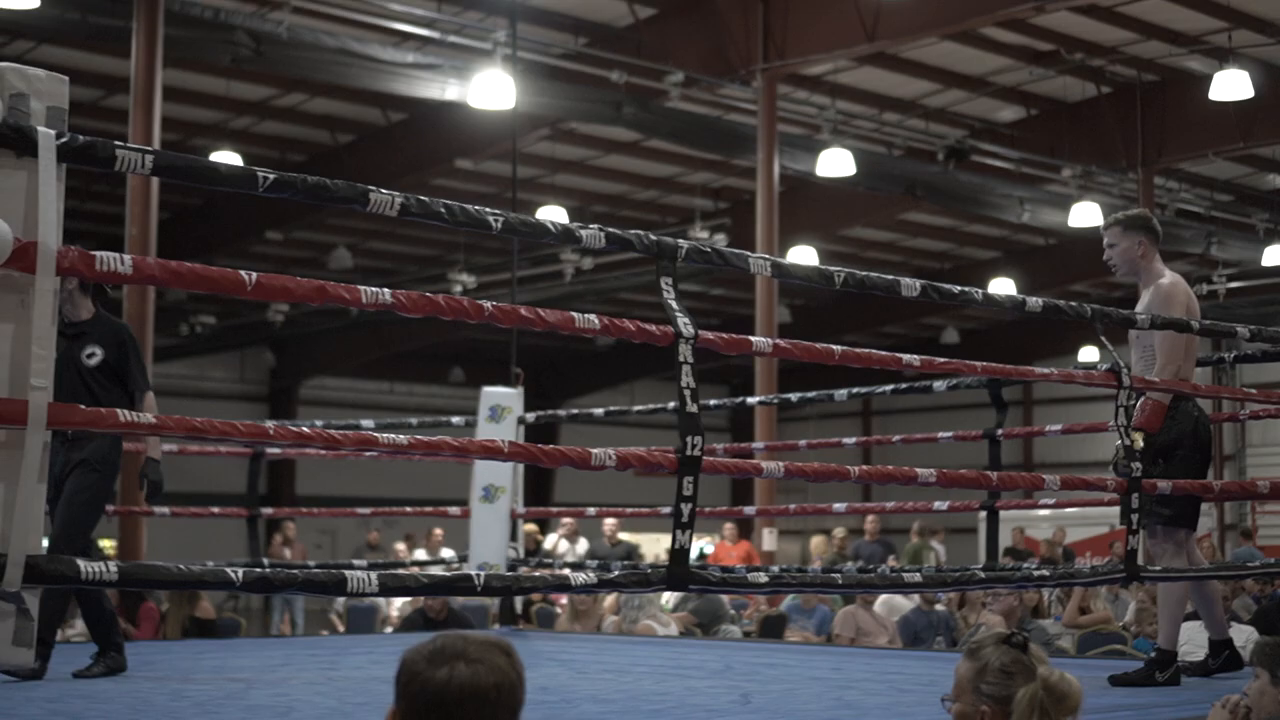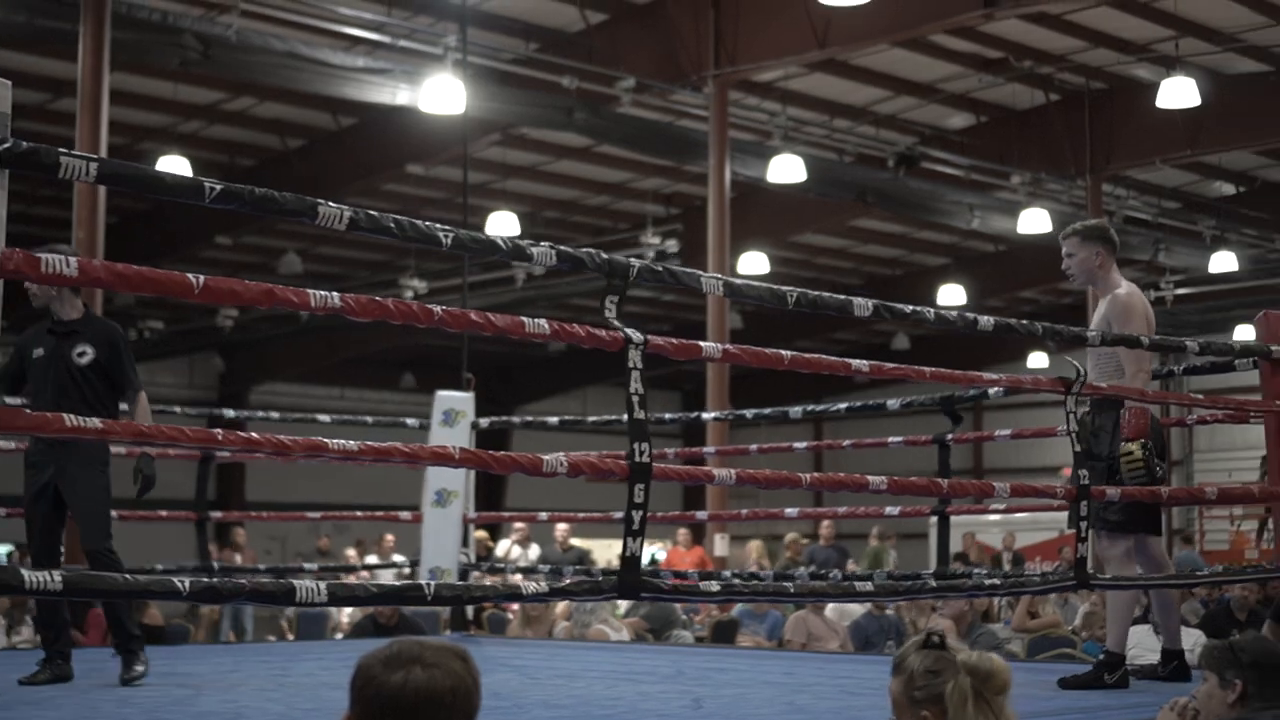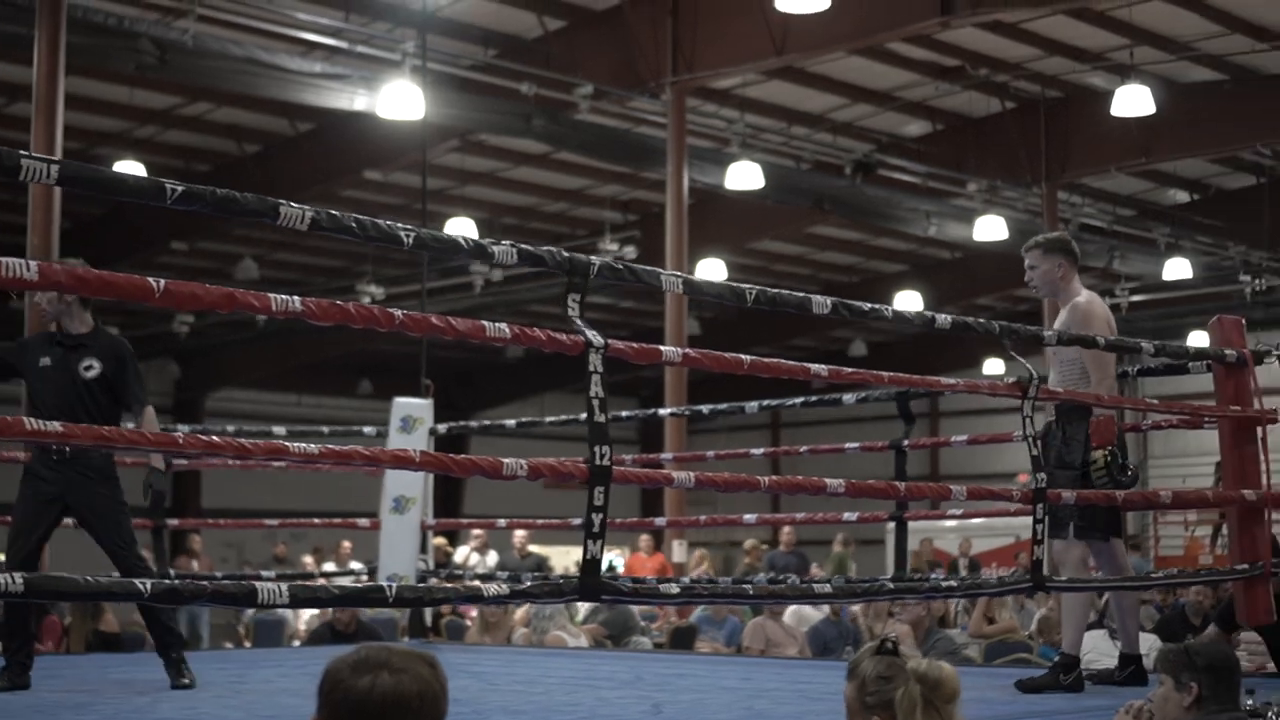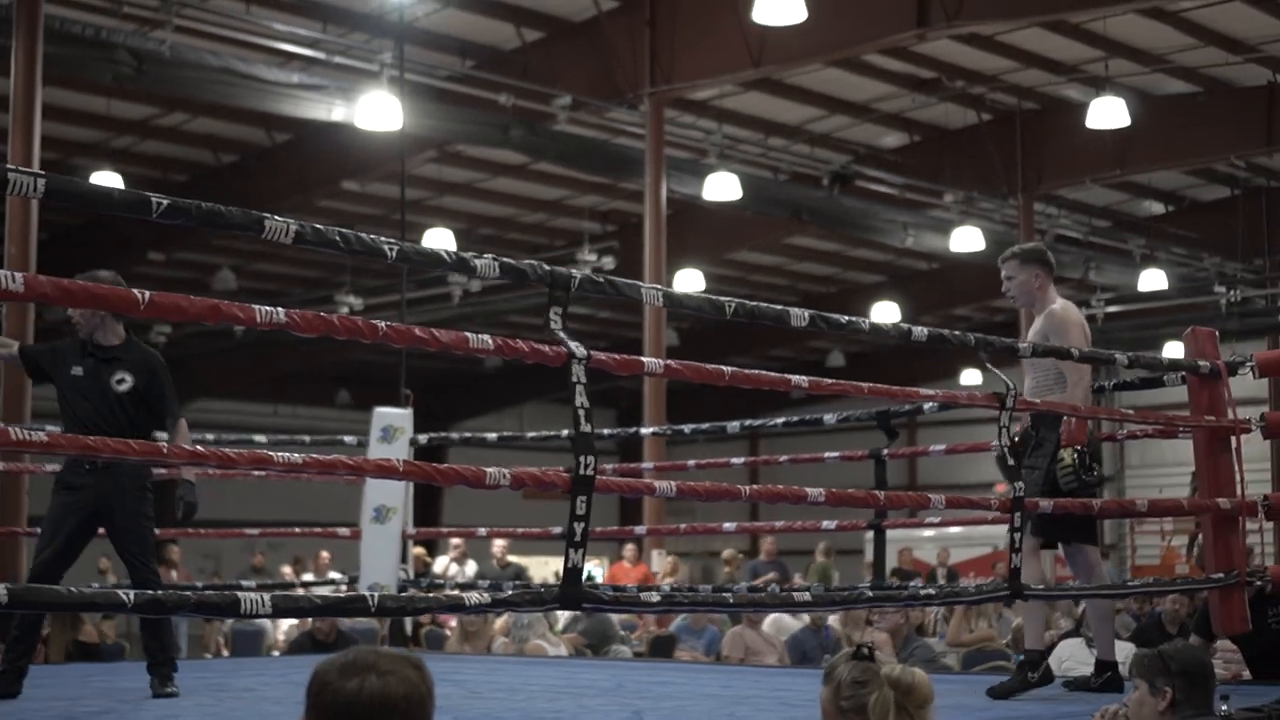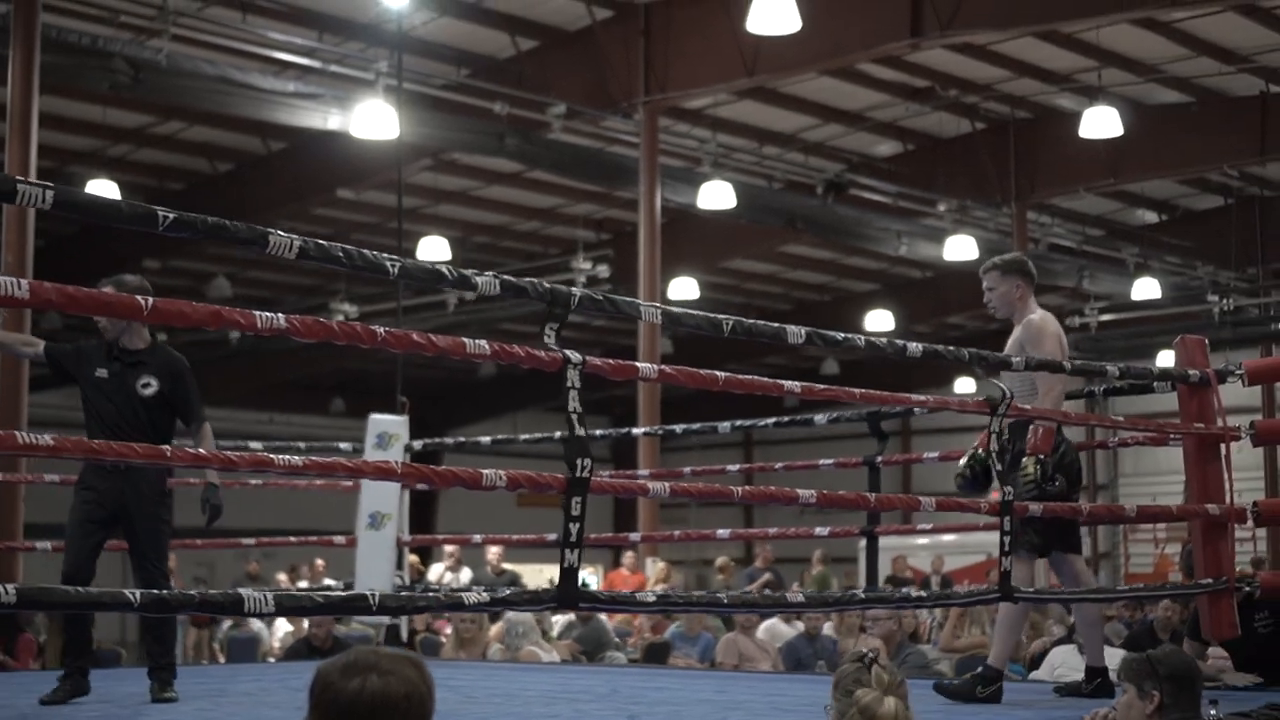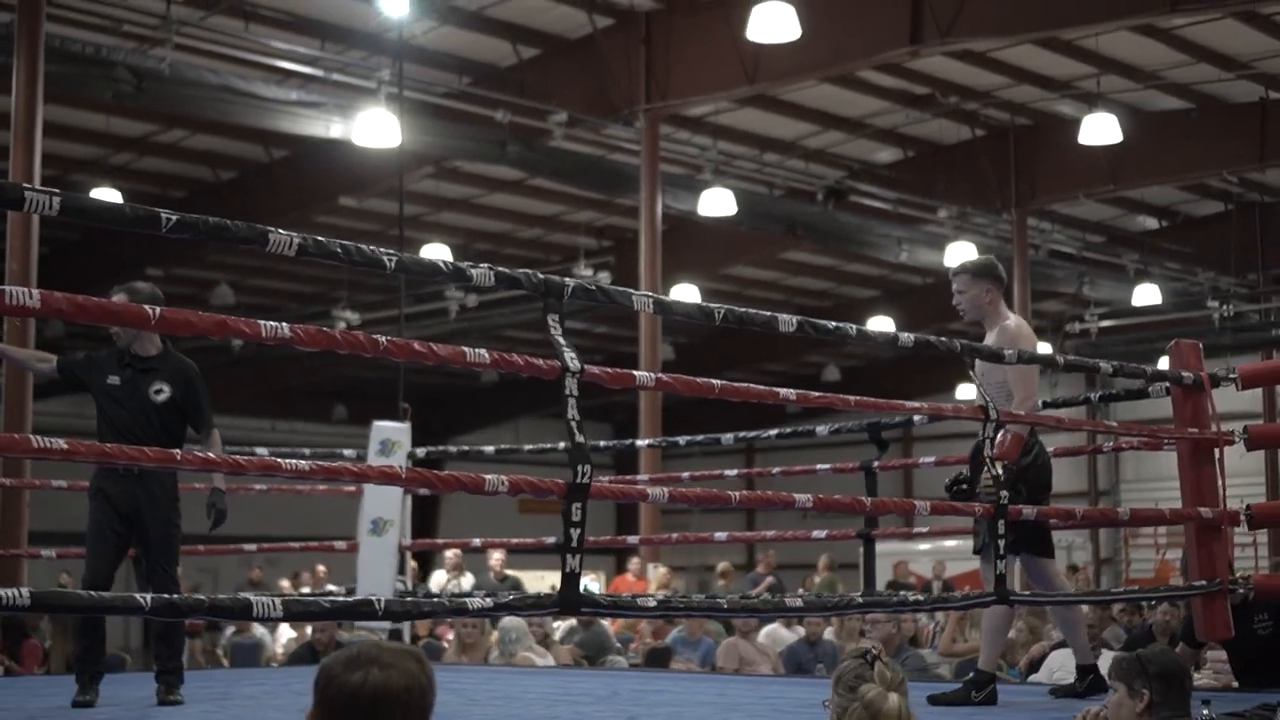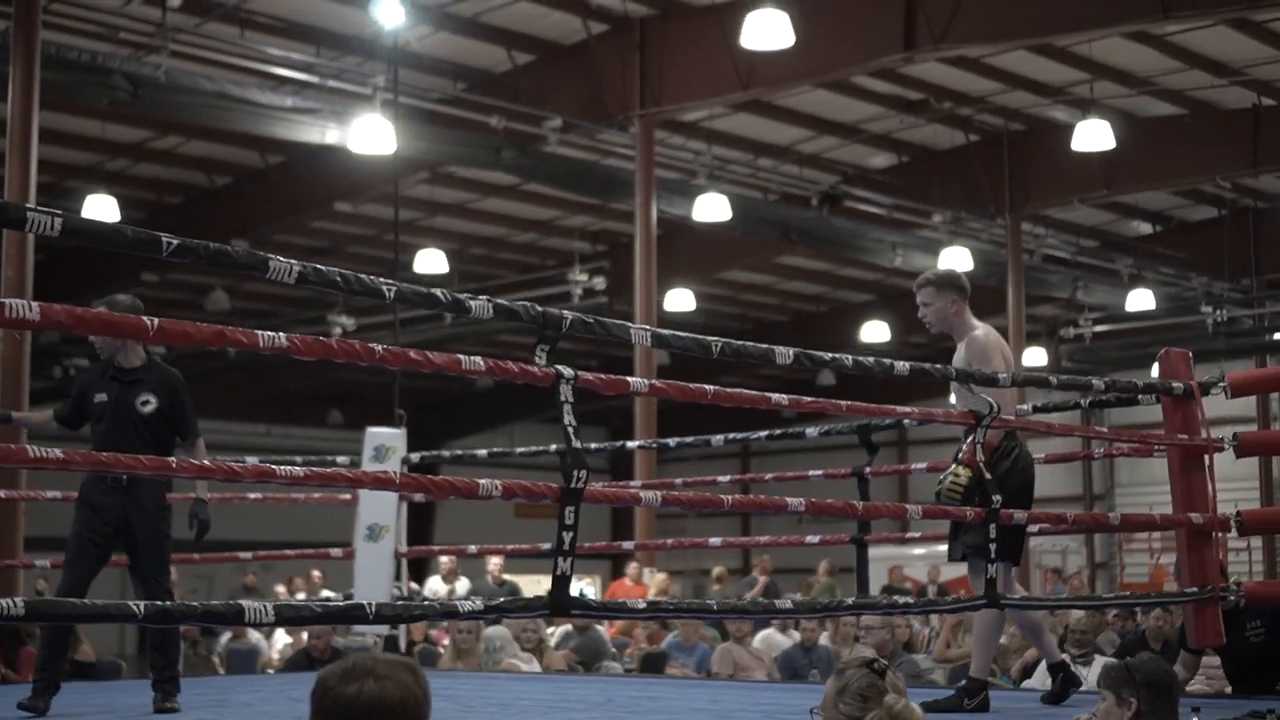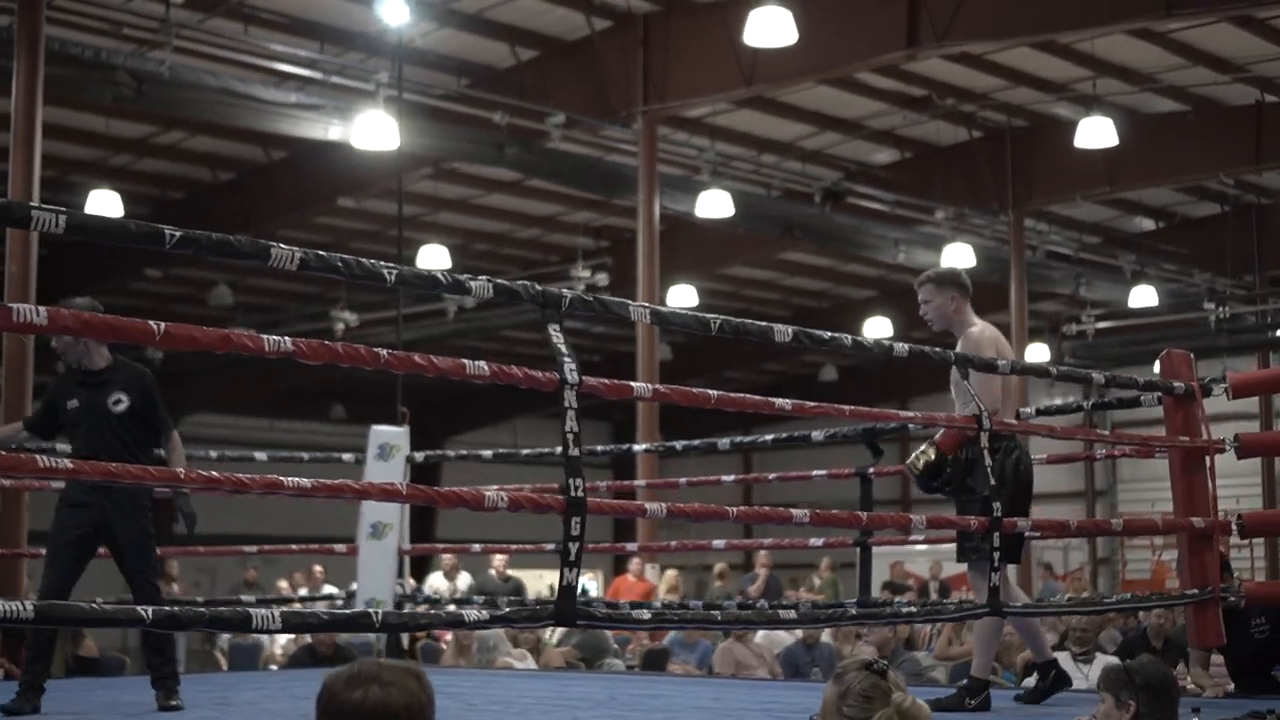
dt=0.2s
person 1, frame 1
left shoulder: (1167, 290)
right shoulder: (1153, 293)
left elbow: (1167, 371)
left wrist: (1139, 431)
right wrist: (1140, 429)
left hip: (1169, 425)
right hip: (1167, 427)
left knee: (1165, 541)
right knee: (1178, 543)
left ankle: (1164, 661)
right ankle: (1222, 646)
person 1, frame 2
left shoulder: (1124, 300)
right shoulder: (1110, 303)
left elbow: (1137, 377)
left wrist: (1133, 441)
left hip: (1122, 430)
right hip: (1113, 430)
left knee: (1114, 547)
right knee: (1145, 547)
left ankle: (1113, 663)
right ankle: (1174, 657)
person 1, frame 3
left shoulder: (1085, 308)
right shoulder: (1070, 314)
left elbow: (1103, 383)
left wrist: (1102, 446)
right wrist: (1054, 439)
left hip: (1086, 438)
right hip: (1075, 437)
left knee: (1067, 548)
right knee: (1108, 552)
left ankle: (1068, 665)
right ankle: (1131, 661)
person 1, frame 4
left shoulder: (1060, 315)
right shoulder: (1044, 321)
left elbow: (1078, 388)
left wrist: (1070, 446)
right wrist: (1020, 440)
left hip: (1061, 445)
right hip: (1050, 444)
left knee: (1028, 546)
right knee: (1083, 558)
left ankle: (1033, 662)
right ankle: (1107, 669)
person 1, frame 5
left shoulder: (1039, 326)
right shoulder: (1024, 333)
left elbow: (1051, 399)
left wrist: (1035, 457)
right wrist: (980, 454)
left hip: (1039, 456)
right hip: (1032, 457)
left knee: (1017, 565)
right knee: (1070, 568)
left ankle: (990, 677)
right ankle: (1097, 674)
person 1, frame 6
left shoulder: (1012, 333)
right shoulder: (993, 338)
left elbow: (1024, 406)
left wrist: (1001, 463)
right wrist: (970, 469)
left hip: (1014, 460)
right hip: (1003, 460)
left knee: (997, 568)
right knee: (1040, 570)
left ankle: (983, 682)
right ankle: (1088, 672)
person 1, frame 7
left shoulder: (980, 341)
right shoulder: (969, 346)
left elbow: (1000, 411)
left wrist: (966, 465)
right wrist: (968, 465)
left hip: (998, 464)
right hip: (991, 465)
left knee: (986, 575)
right knee: (998, 578)
left ankle: (975, 689)
right ankle: (1058, 667)
person 1, frame 8
left shoulder: (977, 337)
right shoulder: (975, 340)
left elbow: (985, 406)
left wrist: (939, 449)
right wrist: (952, 455)
left hip: (994, 462)
right hip: (993, 463)
left knee: (985, 576)
right knee: (993, 577)
left ankle: (977, 688)
right ankle: (1049, 668)
person 2, frame 1
left shoulder: (115, 333)
right shoulder: (50, 338)
left elbow: (144, 398)
left wrist: (152, 457)
left hip: (97, 453)
right hip: (61, 452)
left knee: (63, 550)
right knee: (71, 554)
left ankle: (41, 654)
right ankle: (110, 650)
person 2, frame 2
left shoulder: (104, 334)
left elbow: (135, 396)
left wrist: (146, 453)
left hip: (85, 455)
right hip: (41, 455)
left knee: (97, 548)
right knee: (42, 560)
left ankle: (131, 649)
right ankle: (56, 658)
person 2, frame 3
left shoulder: (112, 348)
right shoulder: (36, 348)
left elbow: (143, 410)
left wrist: (156, 465)
left hip: (93, 468)
right hip: (44, 468)
left knee: (131, 564)
left ankle: (175, 660)
person 2, frame 4
left shoulder: (144, 361)
right shoulder: (65, 355)
left elbow: (175, 424)
left wrist: (187, 478)
left hip: (126, 480)
right hip: (76, 477)
left knee: (145, 578)
right knee: (41, 574)
left ankle: (162, 672)
person 2, frame 5
left shoulder: (170, 364)
right shoulder: (90, 356)
left elbow: (199, 427)
left wrist: (211, 481)
left hip: (146, 481)
right hip: (96, 479)
left knee: (154, 581)
right knee: (74, 576)
left ankle: (162, 677)
right ankle: (74, 676)
person 2, frame 6
left shoulder: (181, 371)
right shoulder: (103, 363)
left elbow: (208, 433)
right elbow: (48, 364)
left wrist: (218, 487)
left hip: (157, 486)
right hip: (109, 484)
left knee: (164, 586)
right knee: (94, 583)
left ankle: (169, 681)
right ankle: (87, 680)
person 2, frame 7
left shoulder: (166, 381)
right shoulder: (93, 380)
left elbow: (193, 443)
right elbow: (58, 419)
left wrist: (201, 497)
right wrist: (7, 418)
left hip: (146, 496)
right hip: (97, 493)
left knee: (157, 594)
right knee: (69, 591)
person 2, frame 8
left shoulder: (136, 378)
right shoulder: (63, 389)
left elbow: (169, 437)
left wrist: (182, 492)
left hip: (128, 499)
right hip: (79, 499)
left knee: (148, 595)
right knee: (50, 596)
left ankle: (167, 686)
